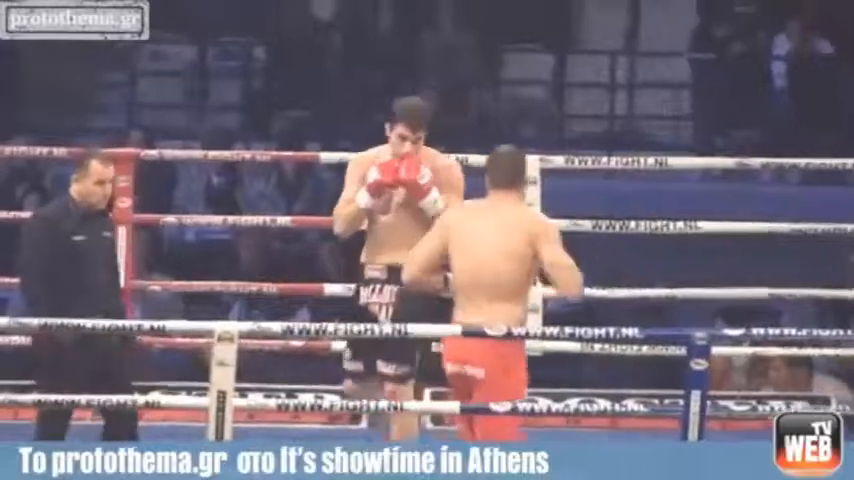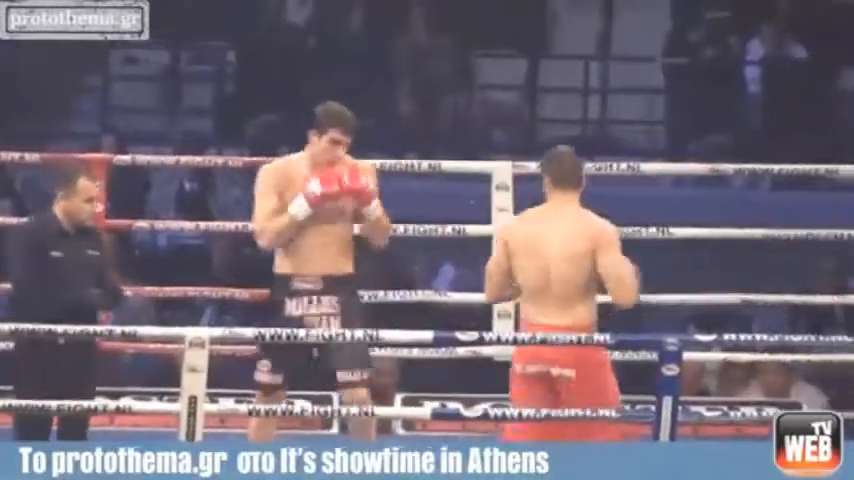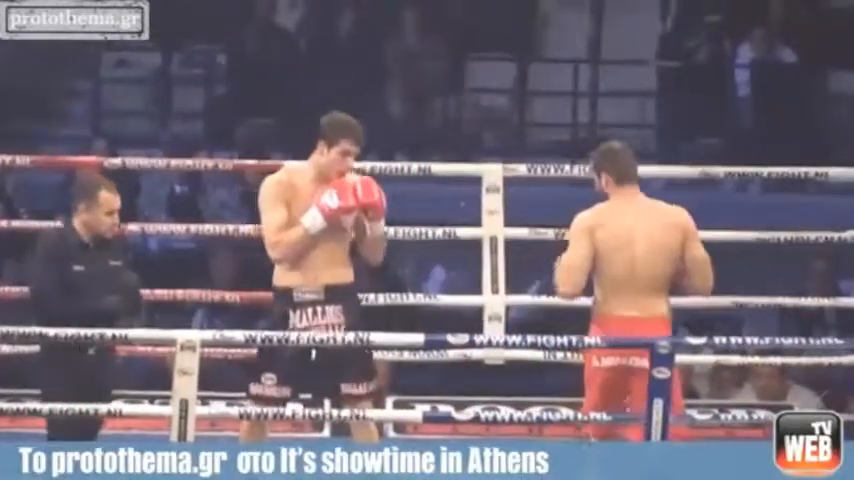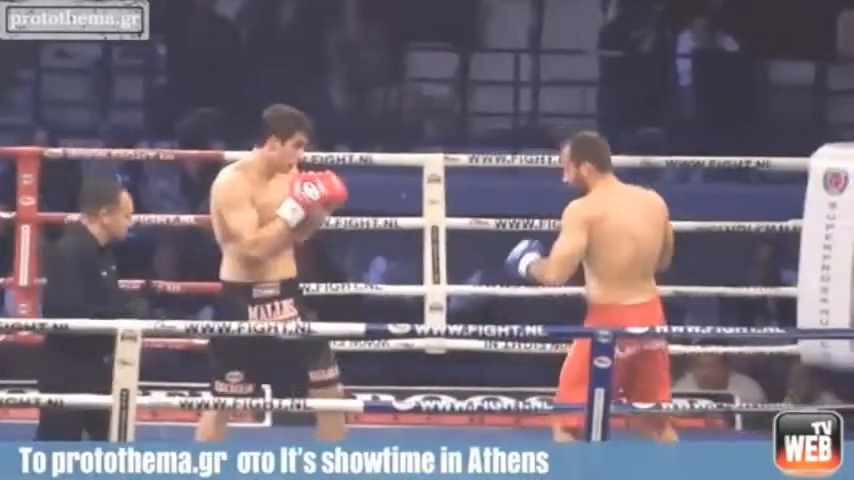
dt=0.5s
person 1, frame 1
left shoulder: (443, 168)
right shoulder: (364, 163)
right elbow: (341, 227)
left wrist: (428, 195)
right wrist: (369, 194)
right hip: (371, 276)
left knee: (396, 389)
right knee: (355, 386)
person 1, frame 2
left shoulder: (360, 173)
right shoulder: (276, 173)
left elbow: (380, 238)
right elbow: (265, 237)
left wrist: (369, 203)
right wrist: (305, 203)
left hip: (338, 290)
right hip: (290, 289)
left knee: (357, 396)
right knee: (267, 396)
person 1, frame 3
left shoulder: (356, 187)
right shoulder: (279, 184)
left elbow: (374, 257)
right elbow: (277, 249)
left wrist: (375, 219)
right wrist: (321, 214)
left hip: (340, 301)
right hip: (291, 303)
left knee: (360, 408)
right knee: (262, 408)
person 1, frame 4
left shoulder: (290, 174)
right shoulder: (232, 182)
right elbow: (256, 246)
left wrist: (321, 209)
right wrist: (295, 206)
left hip: (286, 294)
right hip: (243, 299)
left knee: (329, 390)
right knee: (223, 401)
person 2, frame 1
left shoulder: (453, 218)
right shoulder: (535, 225)
left elbow: (410, 274)
right elbow: (572, 288)
left hip: (458, 345)
right hip: (501, 348)
left knee: (477, 435)
right knee: (497, 446)
person 2, frame 2
left shoulder: (514, 227)
right shoulder: (598, 229)
left elbow: (492, 293)
right elbow: (626, 296)
right wrist: (629, 273)
left hip: (530, 346)
right hip: (579, 347)
left knee: (525, 444)
right knee: (604, 440)
person 2, frame 3
left shoulder: (588, 221)
right shoulder: (678, 219)
left elbow: (568, 287)
right elbow: (703, 285)
left wrist: (565, 266)
left hip: (607, 336)
right hip: (655, 336)
left knee: (602, 434)
person 2, frame 4
left shoulder: (584, 210)
right shoulder: (654, 203)
left elbow: (555, 274)
left wrist: (525, 261)
left hip: (608, 323)
right hip: (649, 319)
left knee: (568, 423)
right knee: (655, 419)
person 3, frame 1
left shoulder: (103, 220)
right shoulder: (48, 221)
right elbow: (32, 282)
left wrist: (120, 317)
left hip: (103, 332)
right hip: (63, 337)
left knee: (123, 410)
right knee: (55, 414)
person 3, frame 2
left shoulder: (92, 238)
right shoulder: (30, 235)
left elbow: (108, 289)
right elbow: (27, 296)
left wrist: (109, 294)
right wrist: (80, 299)
left hip: (81, 347)
right hip: (39, 348)
left knee: (76, 428)
right knee: (32, 428)
person 3, frame 3
left shoulder: (114, 247)
right shoulder: (51, 247)
left elbow: (128, 302)
right elbow: (46, 309)
left wrist: (129, 293)
right wrist: (99, 306)
left hip: (99, 356)
right hip: (63, 358)
left knee: (84, 433)
right knee: (68, 435)
person 3, frame 4
left shoulder: (100, 250)
right shoulder: (69, 253)
right elbow: (75, 317)
left wrist: (128, 308)
right wrist: (128, 313)
left hip: (99, 366)
right hip: (68, 370)
